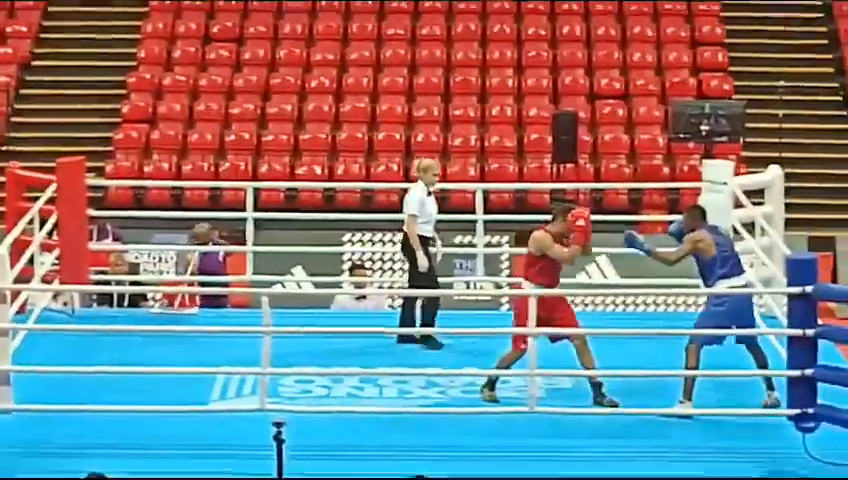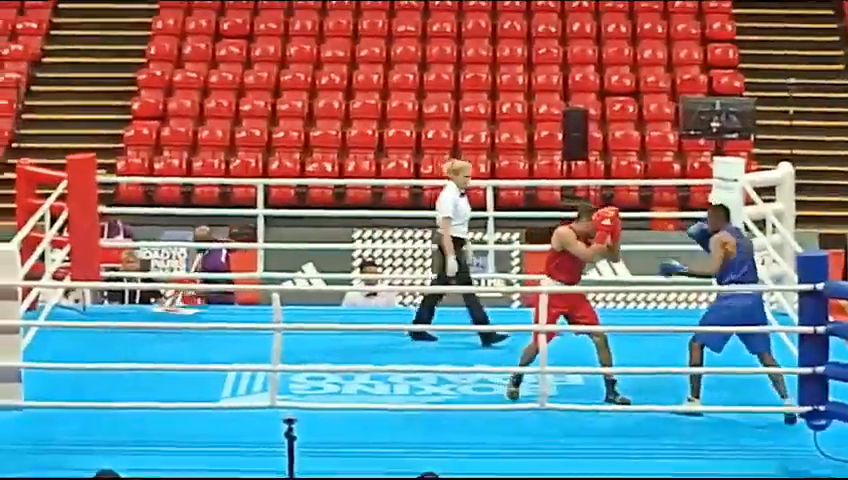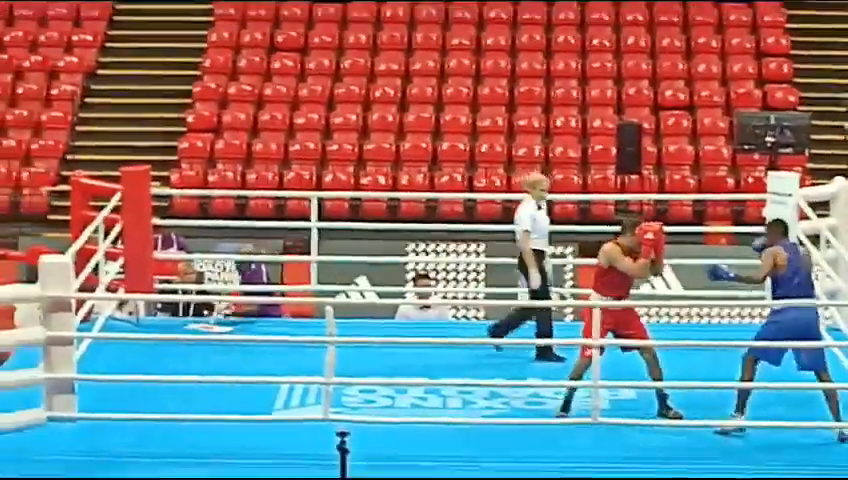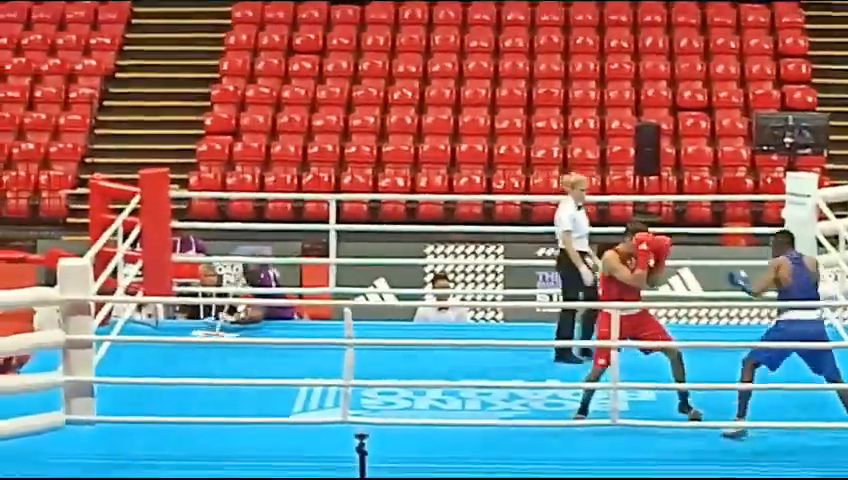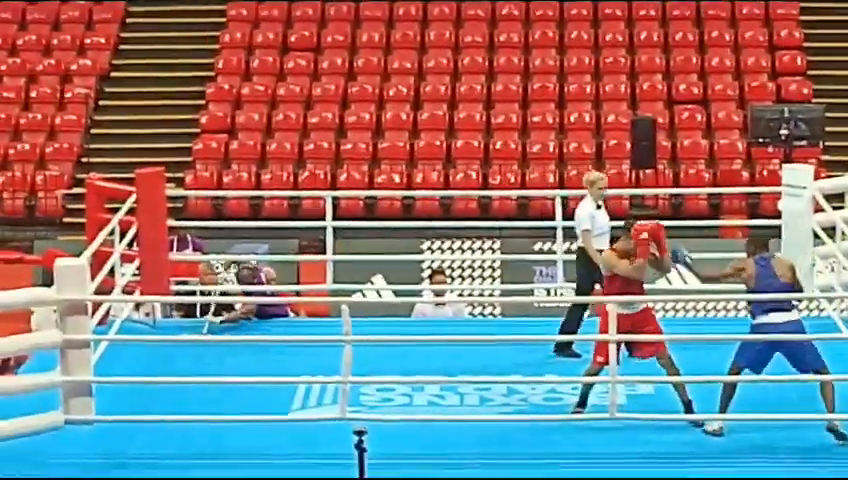
dt=0.2s
person 1, frame 1
left shoulder: (694, 237)
right shoulder: (721, 234)
left elbow: (671, 259)
left wrist: (643, 247)
left hip: (723, 296)
right hip: (742, 291)
left knee: (693, 347)
right knee: (752, 344)
left ankle: (685, 403)
right ankle: (771, 392)
person 1, frame 2
left shoulder: (718, 238)
right shoulder: (744, 238)
left elbow: (712, 270)
left wrist: (680, 270)
right wrist: (704, 241)
left hip: (731, 299)
right hip: (754, 299)
left knee: (697, 345)
right knee: (765, 355)
left ankle: (694, 400)
right ankle: (786, 401)
person 1, frame 3
left shoulder: (771, 253)
right shoulder: (803, 253)
left elbow: (759, 277)
left wrist: (729, 275)
left hip: (784, 315)
right hip: (808, 315)
left knee: (750, 361)
right knee: (822, 374)
left ankle: (738, 418)
person 1, frame 4
left shoulder: (777, 263)
right shoulder: (812, 262)
left elbow: (757, 292)
left wrist: (741, 282)
left hip: (787, 326)
right hip: (814, 324)
left knee: (748, 365)
left ankle: (739, 422)
person 1, frame 5
left shoulder: (742, 266)
right shoulder: (787, 265)
left elbow: (709, 277)
right elbow: (799, 291)
left wrist: (686, 262)
left hip: (763, 327)
right hip: (791, 325)
left knee: (734, 371)
right knee: (822, 372)
left ankle: (717, 422)
person 2, frame 1
left shoulder: (563, 236)
right shoulder: (540, 237)
left elbow: (585, 252)
right elbow: (569, 258)
left wrist: (585, 230)
right wrist: (579, 230)
left hip: (552, 296)
right hip: (531, 297)
left knee: (580, 340)
right knee: (520, 348)
left ankle: (598, 393)
right ankle: (489, 386)
person 2, frame 2
left shoulder: (589, 236)
right shoulder: (563, 233)
left elbow: (615, 257)
right elbow: (590, 257)
left wrist: (613, 233)
right wrist: (603, 230)
left hip: (574, 292)
right hip: (552, 292)
left knee: (600, 337)
right knee: (539, 342)
left ankle: (611, 390)
right ankle: (515, 380)
person 2, frame 3
left shoulder: (634, 249)
right shoulder: (610, 250)
left elbow: (656, 272)
right elbow: (639, 273)
left wrist: (658, 247)
right wrist: (648, 243)
left hip: (623, 308)
right hip: (600, 309)
left knee: (649, 353)
right knee: (586, 359)
left ankle: (663, 404)
right ankle: (566, 405)
person 2, frame 4
left shoulder: (636, 255)
right shoulder: (611, 257)
left elbow: (653, 281)
right elbow: (636, 283)
left wrist: (661, 257)
right wrist: (644, 254)
left hip: (638, 313)
right hip: (613, 316)
left knee: (674, 352)
right knee: (599, 367)
left ankle: (684, 402)
right ankle: (583, 409)
person 2, frame 5
left shoulder: (641, 248)
right shoulder: (609, 256)
left elbow: (665, 268)
right elbow: (638, 273)
left wrist: (660, 243)
right wrist: (642, 243)
left hip: (640, 311)
right hip: (614, 314)
left knee: (665, 359)
right knee: (598, 364)
left ankle: (688, 408)
right ankle: (581, 403)
person 3, frame 1
left shoulder: (427, 192)
right shoulder: (416, 194)
right elbow: (411, 226)
left wrist: (434, 242)
right wrist: (420, 254)
left hip: (422, 243)
right hip: (414, 244)
left knee: (415, 288)
right knee: (431, 287)
left ankle: (404, 333)
right ankle: (426, 335)
person 3, frame 2
left shoulder: (460, 194)
right shoulder: (448, 196)
right elbow: (445, 229)
left wrist: (465, 246)
right wrist: (451, 256)
left hip: (456, 245)
right hip: (450, 246)
left knee: (440, 287)
right knee: (467, 288)
left ankle: (418, 328)
right ankle: (487, 335)
person 3, frame 3
left shoulder: (539, 206)
right shoulder: (527, 210)
right elbow: (525, 244)
left wrist: (542, 263)
right wrist: (533, 270)
left hip: (537, 258)
right hip: (529, 259)
left knee: (537, 303)
right knee: (543, 303)
left ankle: (499, 330)
right ankle: (544, 351)
person 3, frame 4
left shoulder: (578, 207)
right shoulder: (566, 210)
right elbow: (568, 244)
left wrist: (592, 259)
right wrist: (583, 268)
left hip: (581, 258)
right hip: (569, 261)
left knee: (592, 302)
right knee: (570, 305)
left ankle: (585, 346)
right ankle: (562, 351)
person 3, frame 5
left shoulder: (599, 205)
right shoulder: (585, 208)
right elbow: (587, 242)
right wrist: (602, 265)
left hip: (600, 255)
right hip: (588, 258)
right knee: (581, 303)
right ankle: (562, 345)
